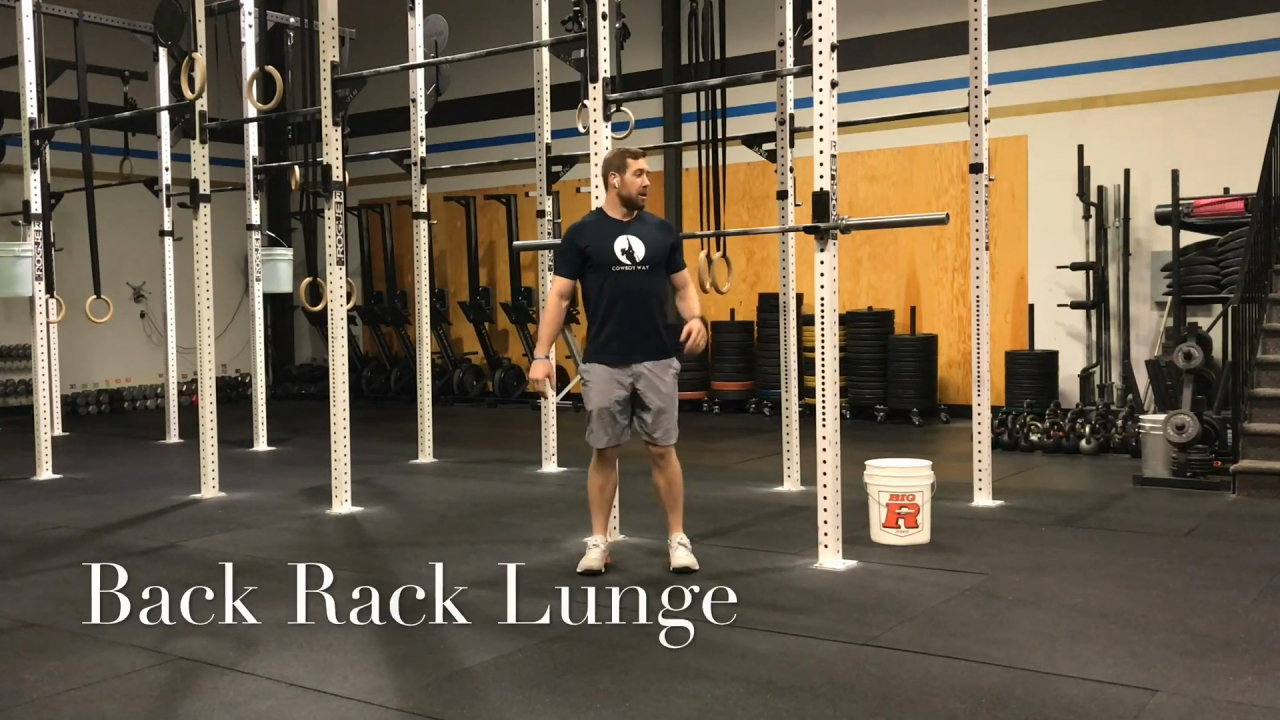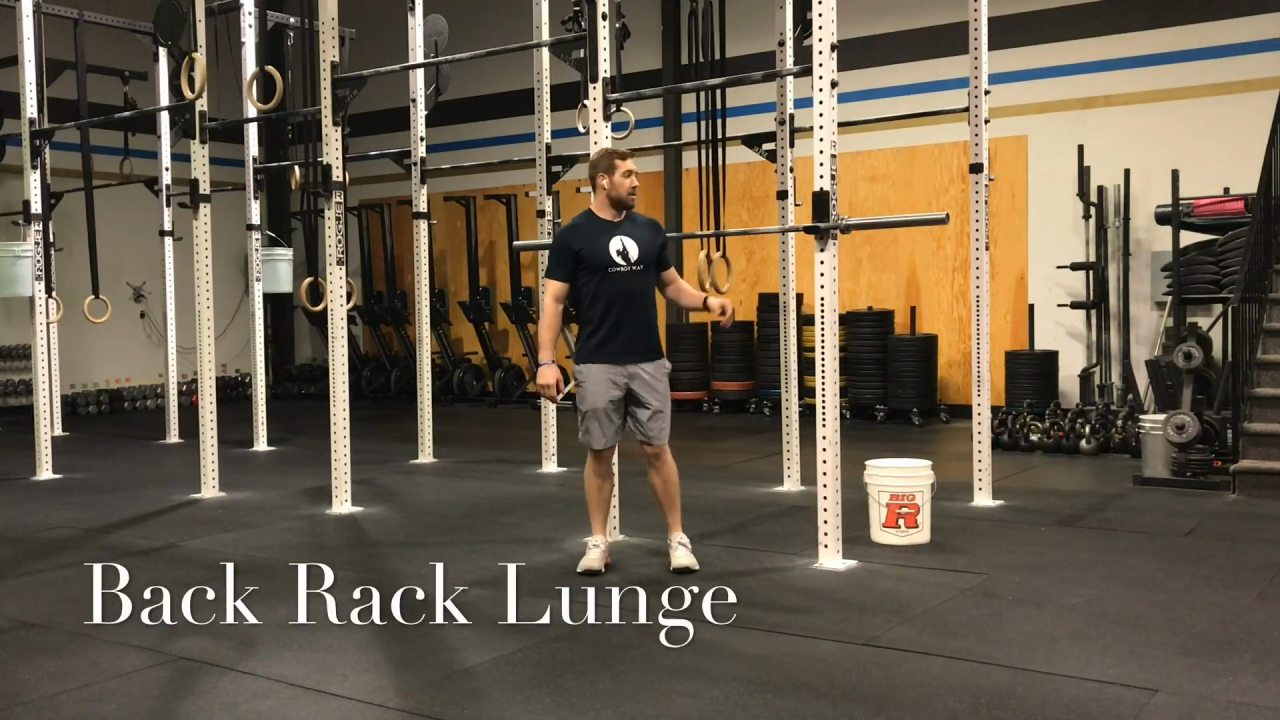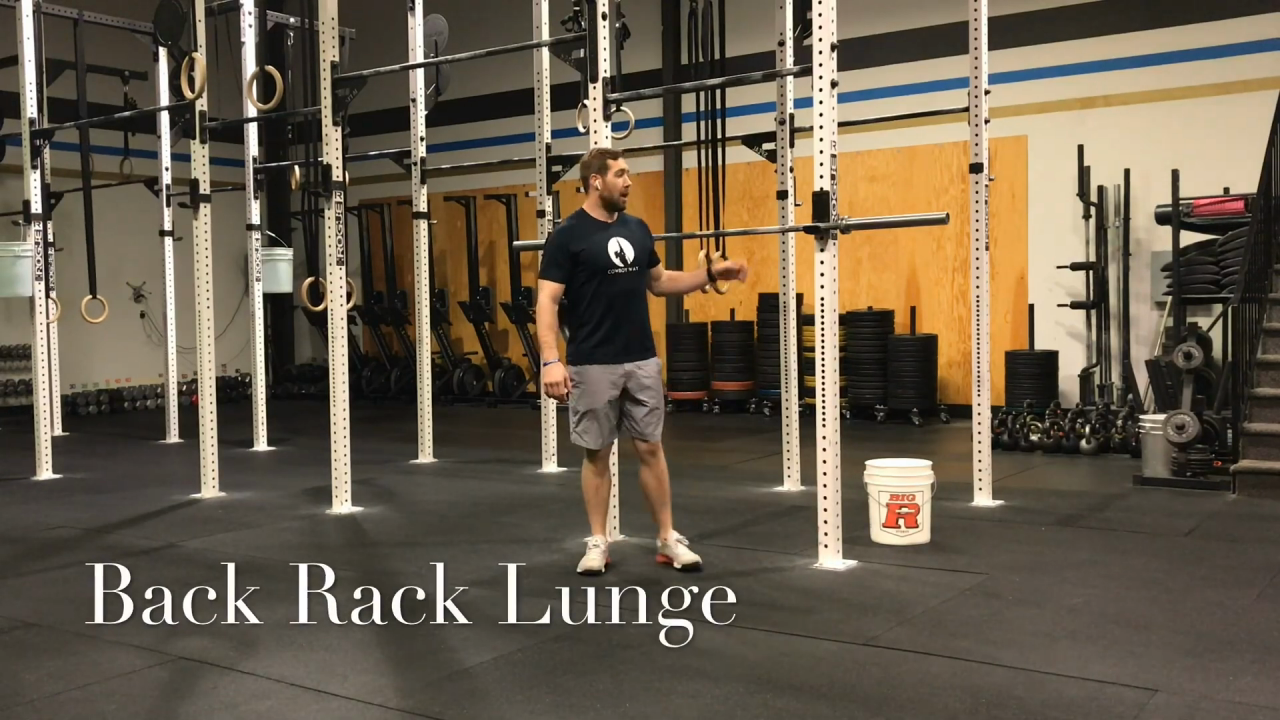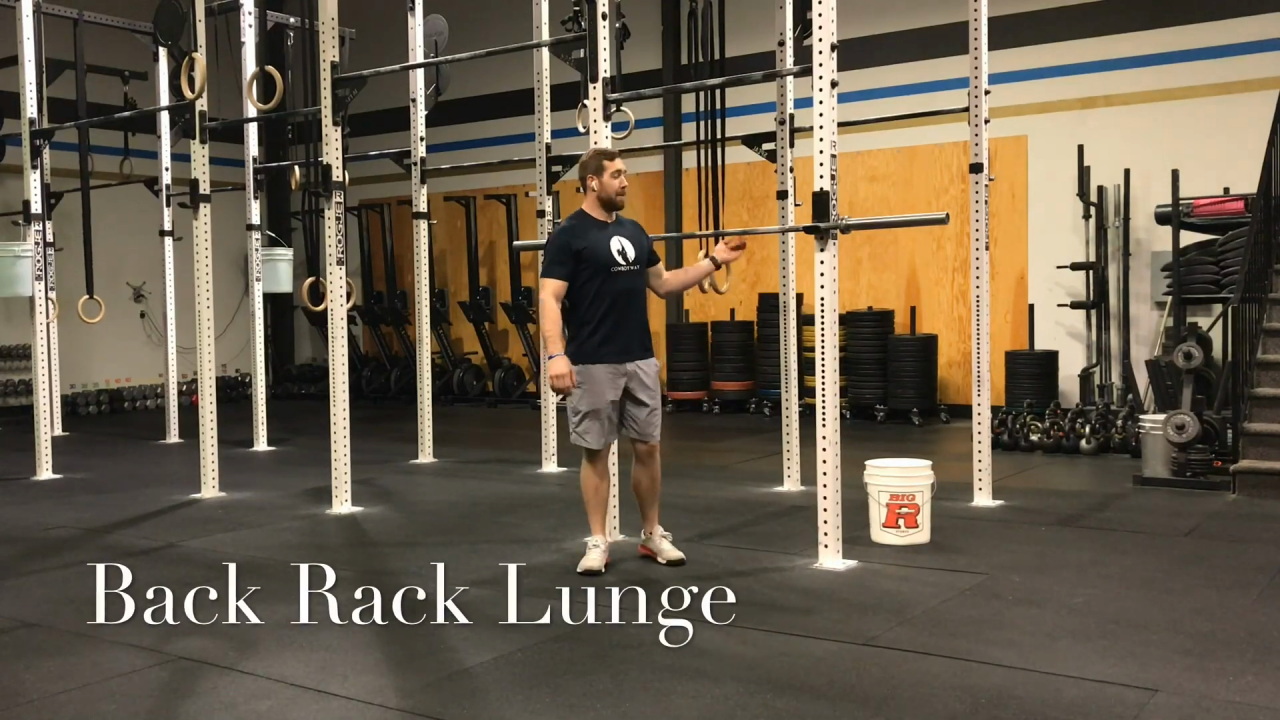
dt=0.2s
person 1, frame 1
left shoulder: (663, 231)
right shoulder: (582, 233)
left elbow: (683, 286)
right elbow: (559, 296)
left wrist: (695, 318)
right wrist: (541, 354)
left hip: (657, 361)
right hip: (603, 364)
left knee: (662, 449)
right knee: (604, 452)
left ankle: (677, 538)
right ankle: (598, 541)
person 1, frame 2
left shoulder: (649, 230)
right shoulder: (574, 234)
left elbow: (671, 284)
right elbow: (553, 301)
left wrist: (707, 301)
right wrist: (546, 360)
left hip: (648, 361)
right hip: (597, 364)
left knee: (657, 450)
right knee: (600, 452)
left ankle: (678, 539)
right ankle: (598, 541)
person 1, frame 3
left shoulder: (637, 229)
right shoulder: (567, 236)
left elbow: (659, 282)
right elbow: (547, 301)
left wrist: (711, 274)
right wrist: (551, 360)
left hip: (643, 360)
right hip: (592, 364)
left knee: (650, 448)
right knee: (597, 453)
left ankle: (668, 538)
right ankle: (598, 541)
person 1, frame 4
left shoulder: (633, 230)
right shoulder: (568, 235)
left elbow: (662, 283)
right elbow: (550, 299)
left wrist: (714, 261)
right wrist: (556, 354)
left hip: (641, 360)
right hip: (594, 364)
left knee: (648, 448)
right knee: (595, 452)
left ankle: (653, 533)
right ankle: (597, 542)
